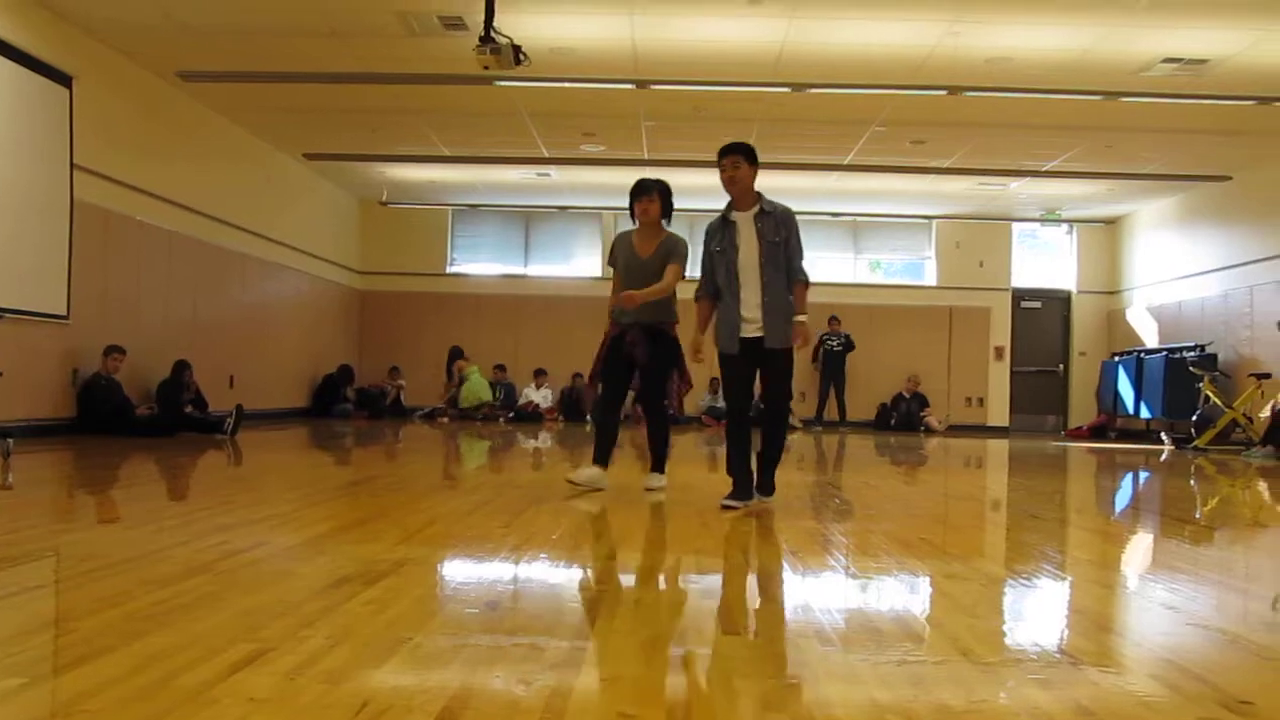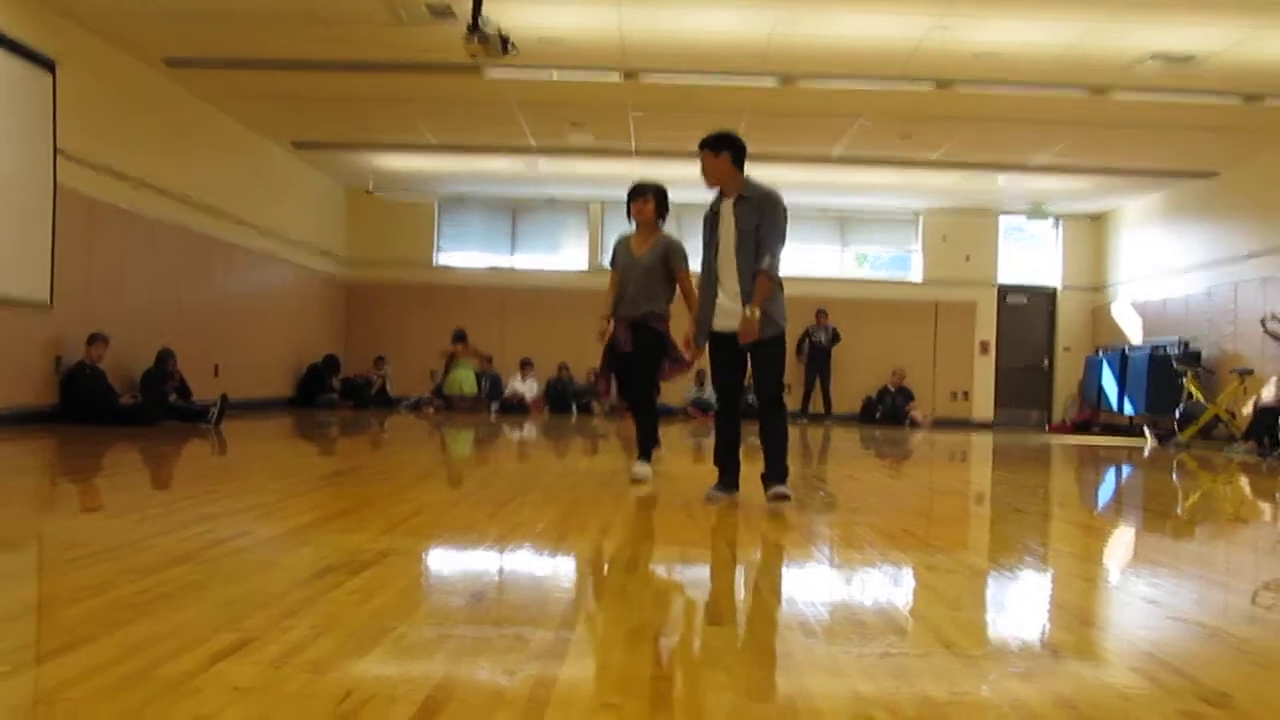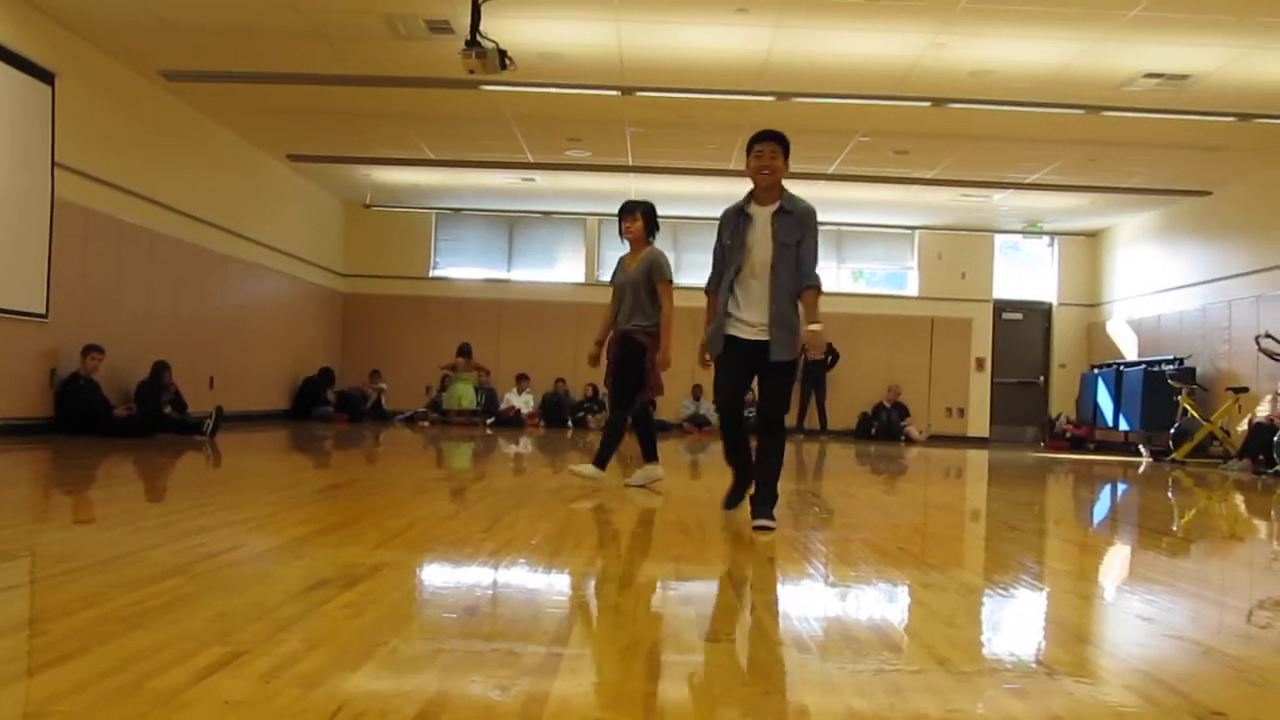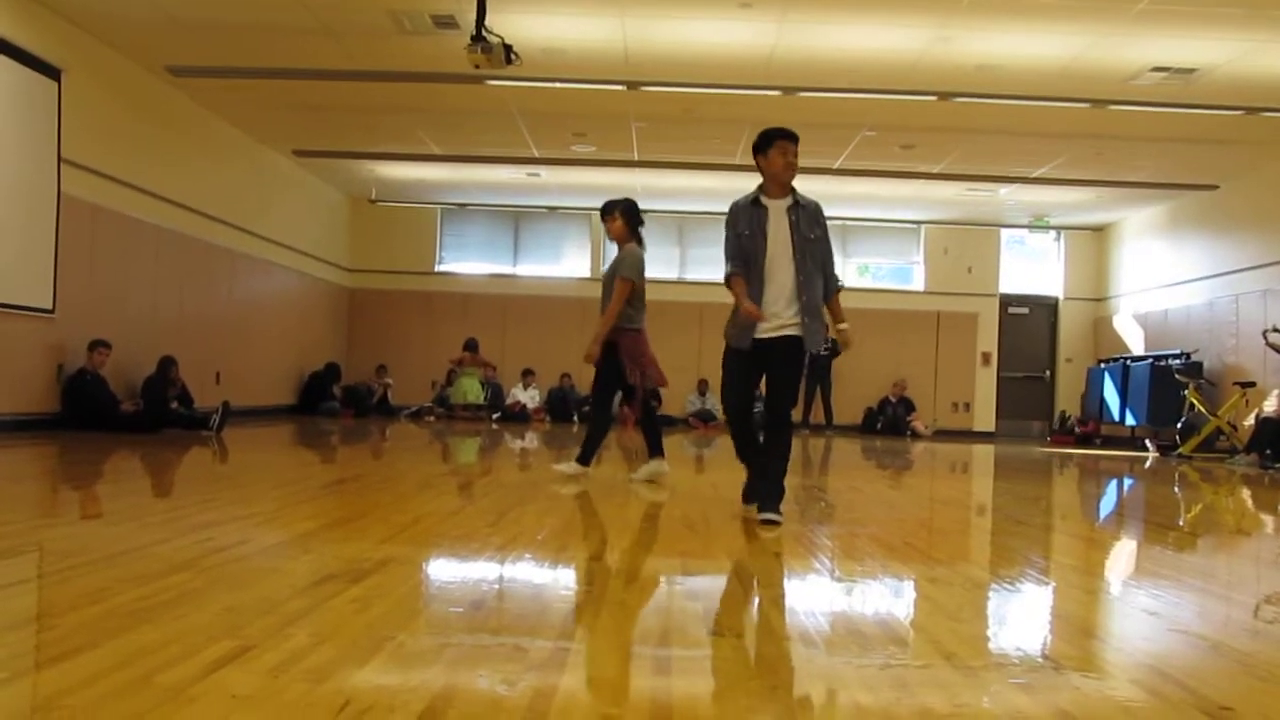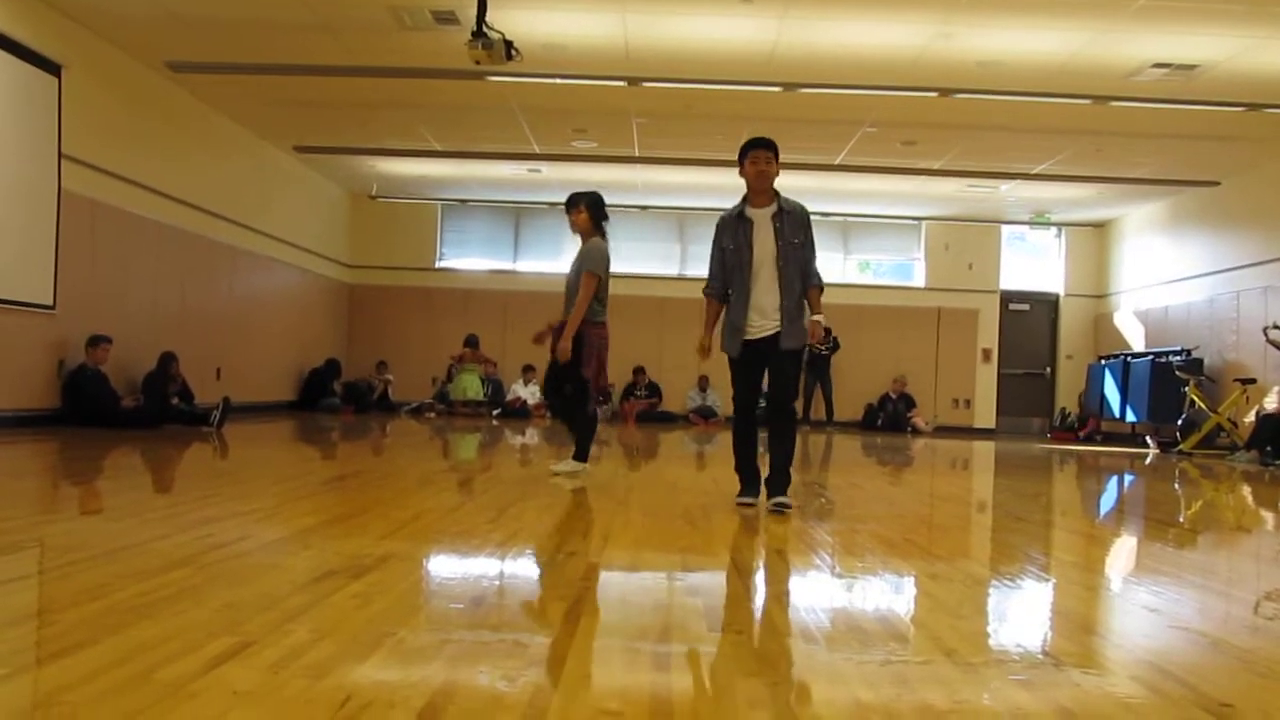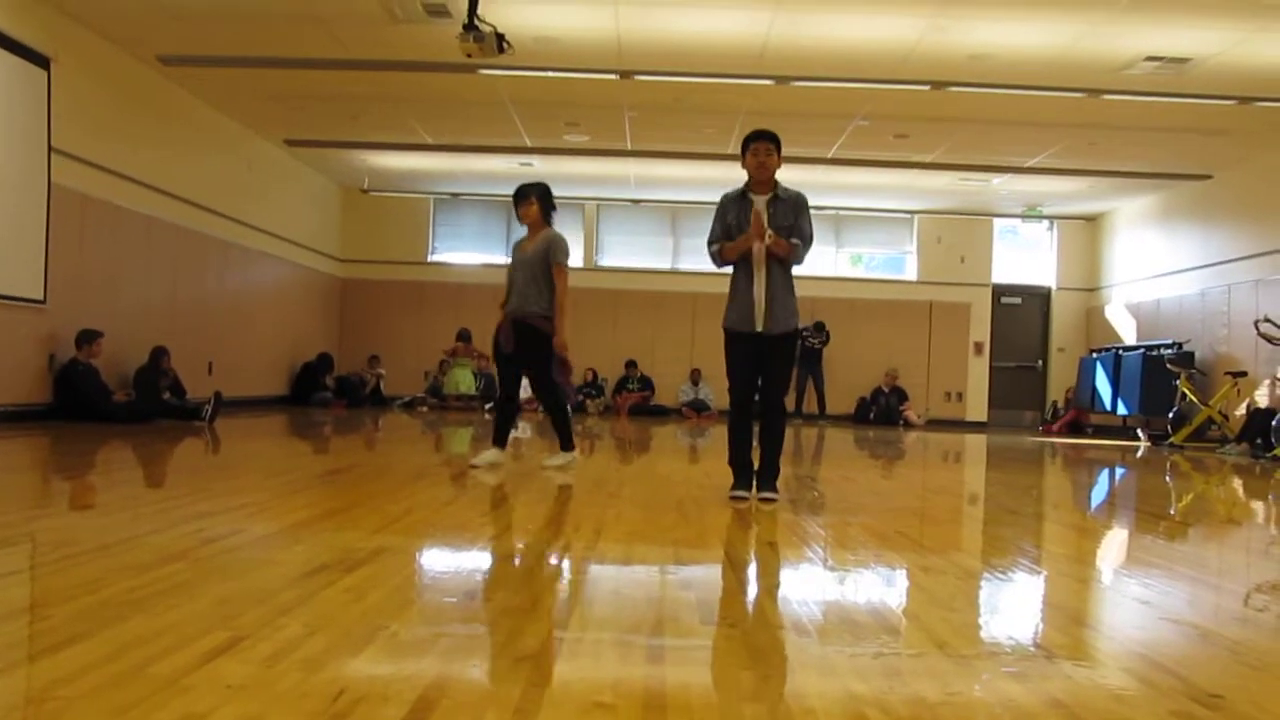
dt=0.5s
person 1, frame 1
left shoulder: (781, 217)
right shoulder: (716, 229)
left elbow: (796, 272)
right elbow: (708, 286)
left wrist: (801, 316)
right wrist: (700, 331)
left hip: (776, 331)
right hip: (734, 334)
left knee: (777, 407)
right knee: (737, 410)
left ankle: (765, 475)
right ankle: (742, 485)
person 1, frame 2
left shoulder: (766, 201)
right shoulder: (713, 213)
left elbow: (768, 261)
left wrist: (754, 312)
right wrist: (700, 325)
left hip: (764, 322)
right hip: (722, 325)
left knee: (770, 397)
right knee: (727, 402)
left ankle: (776, 477)
right ankle: (727, 477)
person 1, frame 3
left shoulder: (802, 215)
right shoulder: (732, 217)
left elbow: (807, 277)
right elbow: (717, 279)
left wrist: (813, 322)
right wrist: (708, 329)
left hip: (779, 337)
right hip: (734, 333)
left knee: (772, 420)
right knee: (726, 406)
left ankle: (763, 504)
right ankle: (742, 475)
person 1, frame 4
left shoulder: (811, 212)
right shoulder: (741, 211)
left elbow: (826, 272)
right elbow: (735, 265)
left wrist: (840, 320)
right wrist: (743, 300)
left hip: (791, 331)
right hip: (747, 331)
left knee: (779, 415)
right knee: (735, 406)
left ankle: (769, 498)
right ankle: (756, 471)
person 1, frame 5
left shoulder: (797, 216)
right shoulder: (728, 223)
left elbow: (809, 272)
right elbow: (717, 284)
left wrist: (816, 314)
right wrist: (707, 332)
left hip: (786, 331)
right hip: (743, 334)
left knee: (782, 406)
right knee: (744, 409)
left ankle: (779, 486)
right ankle: (748, 483)
person 1, frame 6
left shoulder: (795, 203)
right shoulder: (730, 203)
left elbow: (799, 251)
right elbow: (717, 253)
left wrist: (766, 235)
right wrist: (748, 236)
left hip: (781, 320)
right hip: (740, 321)
left knee: (773, 400)
right knee: (741, 399)
left ankle: (768, 478)
right ankle: (741, 476)
person 2, frame 1
left shoulder: (675, 245)
right shoulder: (621, 242)
left elbow: (668, 285)
left wrist: (639, 296)
right wrist: (612, 324)
left hip: (658, 333)
right hip: (622, 331)
left knee: (653, 404)
right knee: (609, 399)
left ankle: (657, 470)
right ankle: (598, 468)
person 2, frame 2
left shoulder: (669, 245)
right shoulder: (622, 244)
left elbow: (687, 290)
right elbow: (614, 286)
right wrist: (606, 318)
left hip: (651, 327)
right hip: (623, 327)
left knee: (644, 391)
right knee: (627, 390)
left ankle: (644, 458)
right ankle: (651, 443)
person 2, frame 3
left shoulder: (656, 258)
right shoulder: (623, 261)
left elbow: (666, 305)
left wrist: (665, 347)
right wrist: (598, 342)
left hip: (643, 340)
right hip: (625, 339)
left knee: (619, 403)
right knee: (637, 404)
left ankle: (599, 465)
right ankle: (651, 464)
person 2, frame 4
left shoulder: (630, 254)
right shoulder: (625, 255)
left elbow: (617, 302)
left wrist: (596, 341)
right wrist: (601, 340)
left hip: (621, 339)
right hip: (625, 339)
left knee: (601, 401)
right knee: (638, 402)
left ankle: (583, 462)
right ankle: (656, 459)
person 2, frame 5
left shoulder: (596, 249)
right shoulder: (584, 250)
left elbow: (586, 297)
left wrist: (566, 336)
right wrist: (553, 327)
left hip: (587, 334)
right hip: (575, 332)
left knee: (582, 396)
right knee: (553, 389)
left ankle: (580, 458)
right ankle: (582, 451)
person 2, frame 6
left shoulder: (554, 241)
right shoulder: (518, 246)
left elbow: (561, 289)
left wrist: (560, 332)
right wrist: (503, 316)
left hip: (538, 327)
right hip: (511, 326)
left knee: (546, 390)
right knee: (506, 391)
left ankle: (567, 449)
right ankle: (498, 448)
